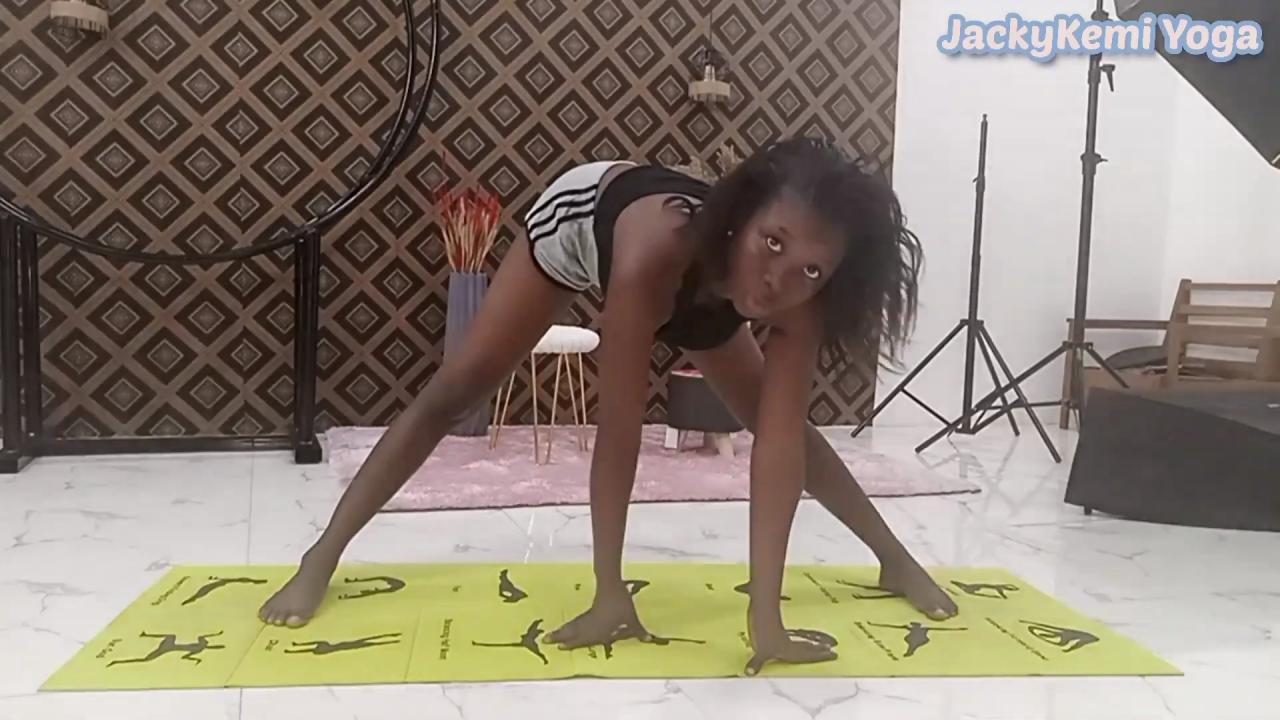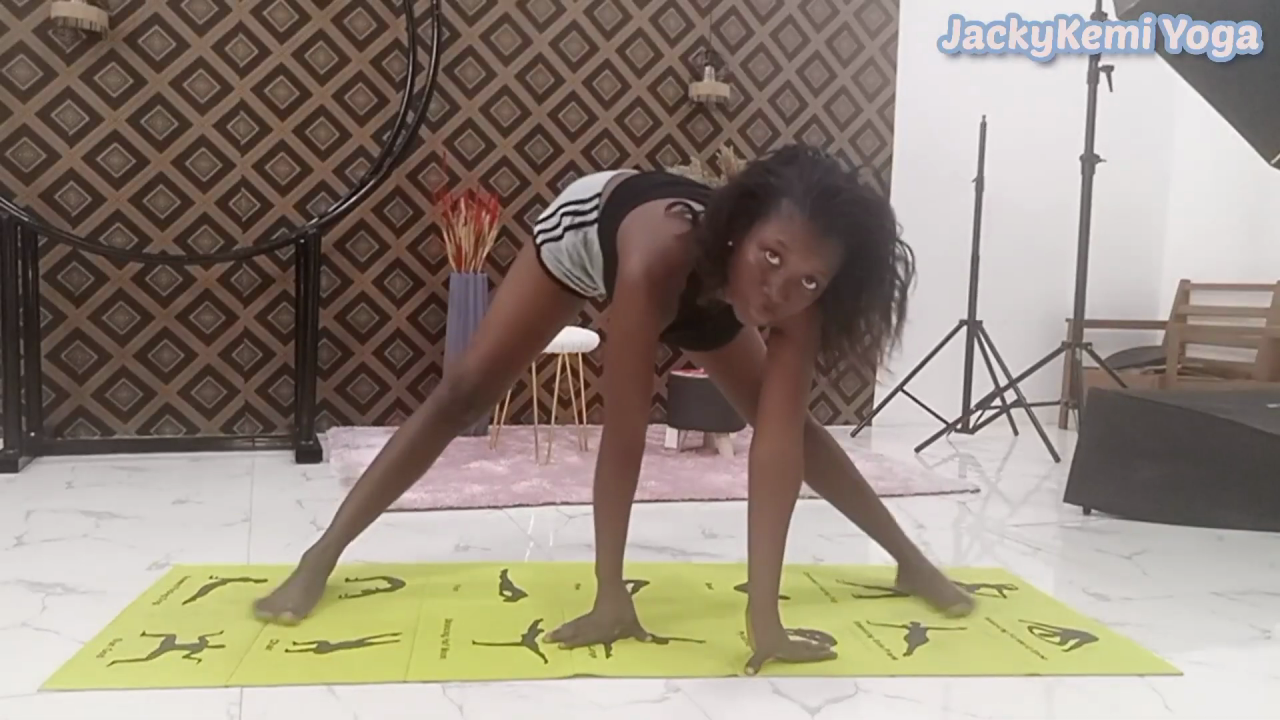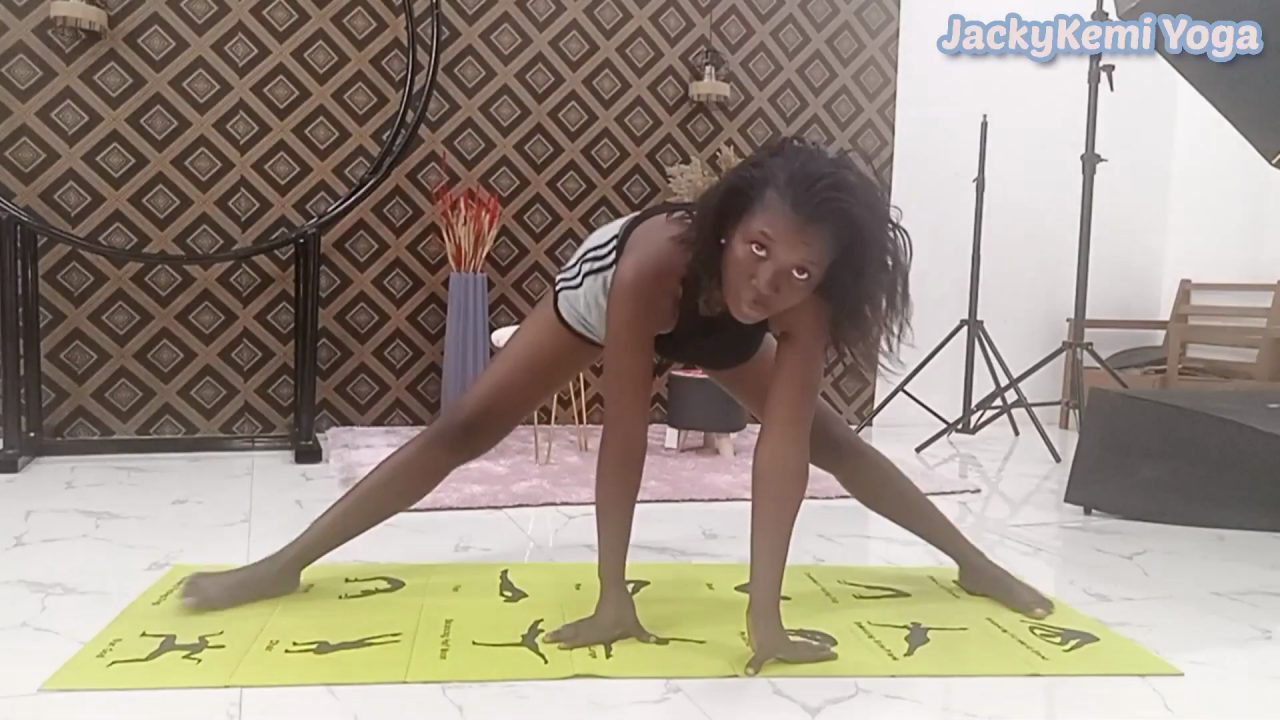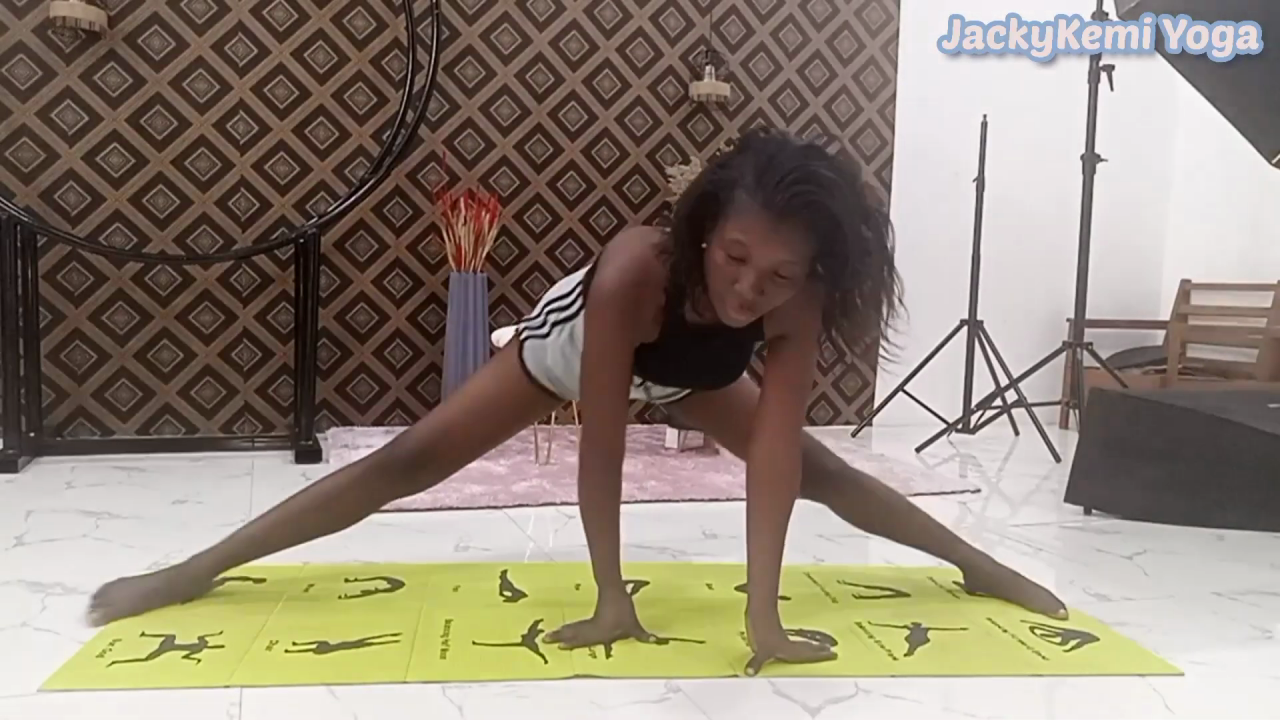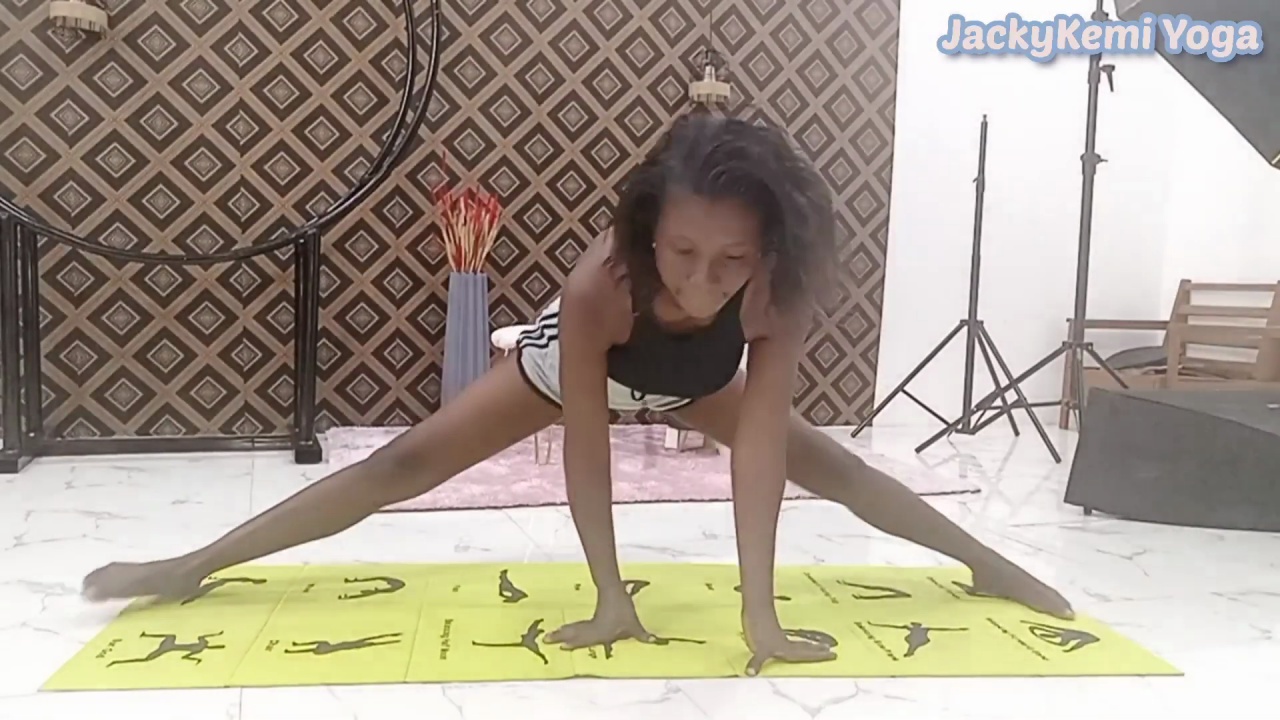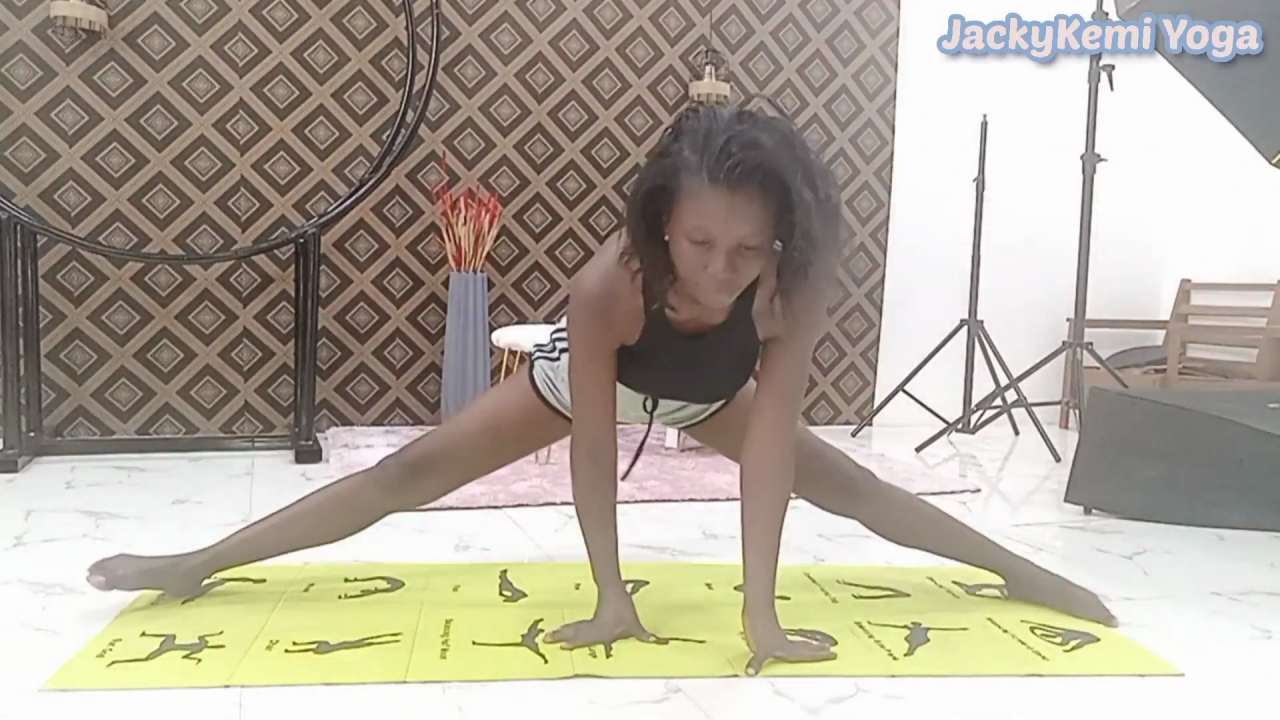
dt=0.4s
person 1, frame 1
left shoulder: (798, 297)
right shoulder: (659, 251)
left elbow: (780, 444)
right elbow: (618, 433)
left wrist: (766, 614)
right wrist: (609, 595)
right hip: (584, 213)
left knee: (782, 419)
right knee: (453, 393)
left ankle: (897, 561)
right ankle: (320, 559)
person 1, frame 2
left shoulder: (799, 300)
right shoulder: (661, 255)
left elbow: (779, 447)
right elbow: (624, 436)
left wrist: (764, 616)
right wrist: (611, 596)
left hip: (709, 285)
right hip: (588, 223)
left knee: (797, 424)
right knee: (463, 395)
left ankle: (911, 560)
right ankle: (318, 559)
person 1, frame 3
left shoulder: (808, 306)
right shoulder: (655, 261)
left elbow: (783, 453)
right elbow: (623, 441)
left wrist: (766, 616)
right wrist: (612, 600)
left hip: (721, 335)
right hip: (599, 288)
left knee: (832, 441)
right knee: (463, 430)
left ankle: (975, 564)
right ankle: (279, 565)
person 1, frame 4
left shoulder: (797, 310)
right shoulder: (635, 272)
left elbow: (775, 459)
right elbow: (602, 448)
left wrist: (763, 618)
right wrist: (611, 599)
left hip: (688, 373)
right hip: (567, 341)
left knee: (822, 470)
right knee: (408, 462)
left ankle: (979, 566)
right ankle: (195, 570)
person 1, frame 5
left shoulder: (777, 296)
right shoulder: (601, 282)
left elbow: (760, 451)
right elbow: (586, 452)
left wrist: (760, 616)
right wrist: (610, 598)
left hip: (693, 384)
right hip: (567, 362)
left knee: (834, 468)
right knee: (404, 464)
left ankle: (990, 566)
right ankle: (189, 566)
person 1, frame 6
left shoulder: (795, 293)
right shoulder: (608, 286)
left elbow: (768, 455)
right elbow: (594, 454)
left wrist: (760, 616)
right wrist: (610, 599)
left hip: (707, 394)
right hip: (586, 379)
left knee: (852, 487)
right knee: (412, 473)
left ankle: (1024, 574)
right ankle: (195, 565)
